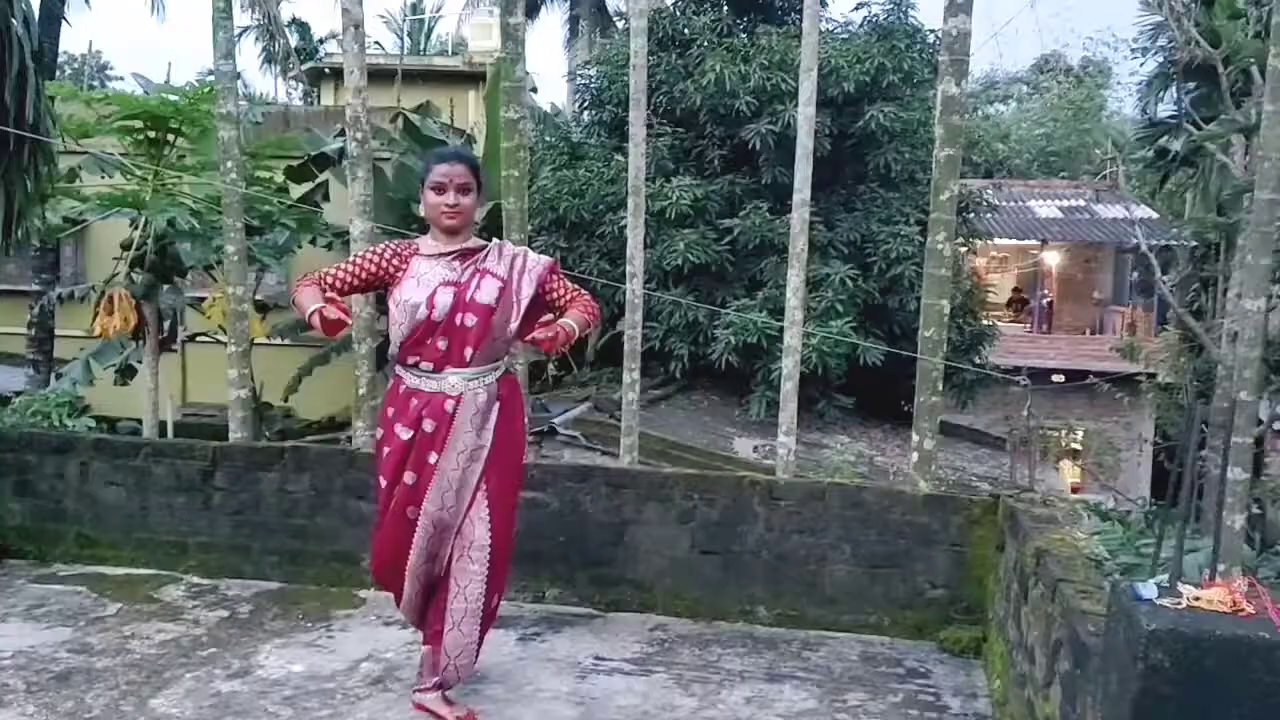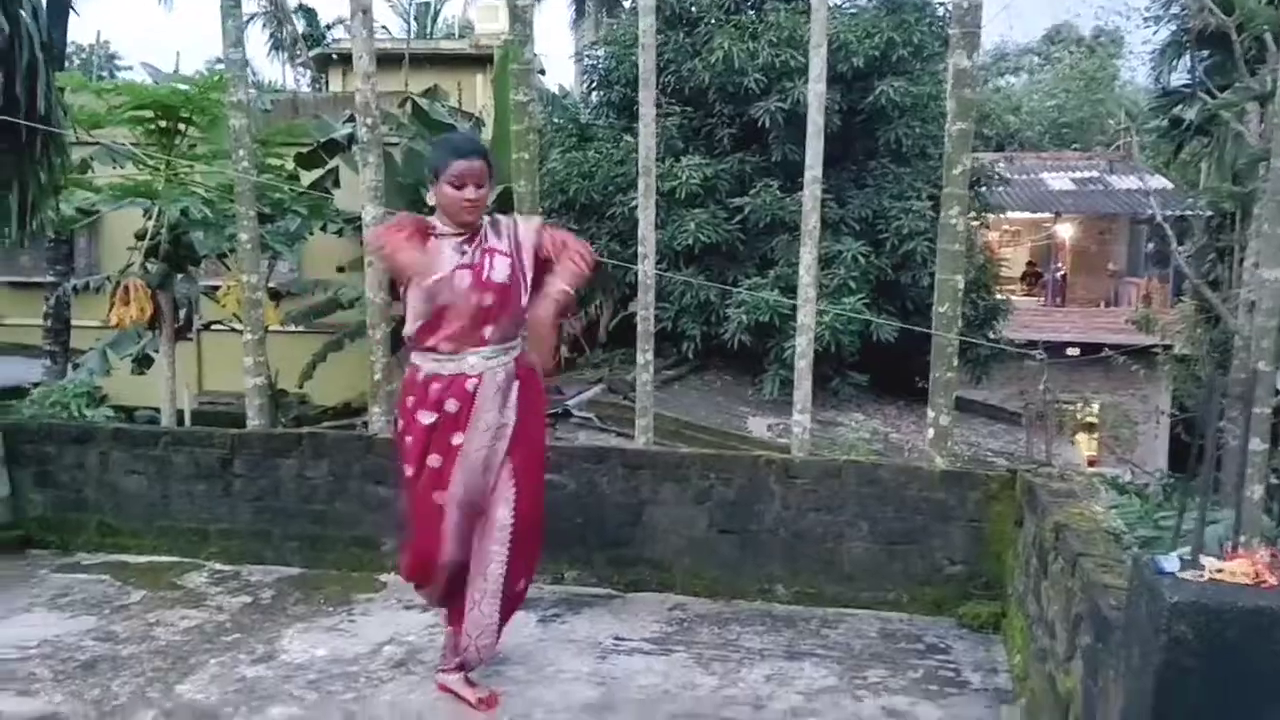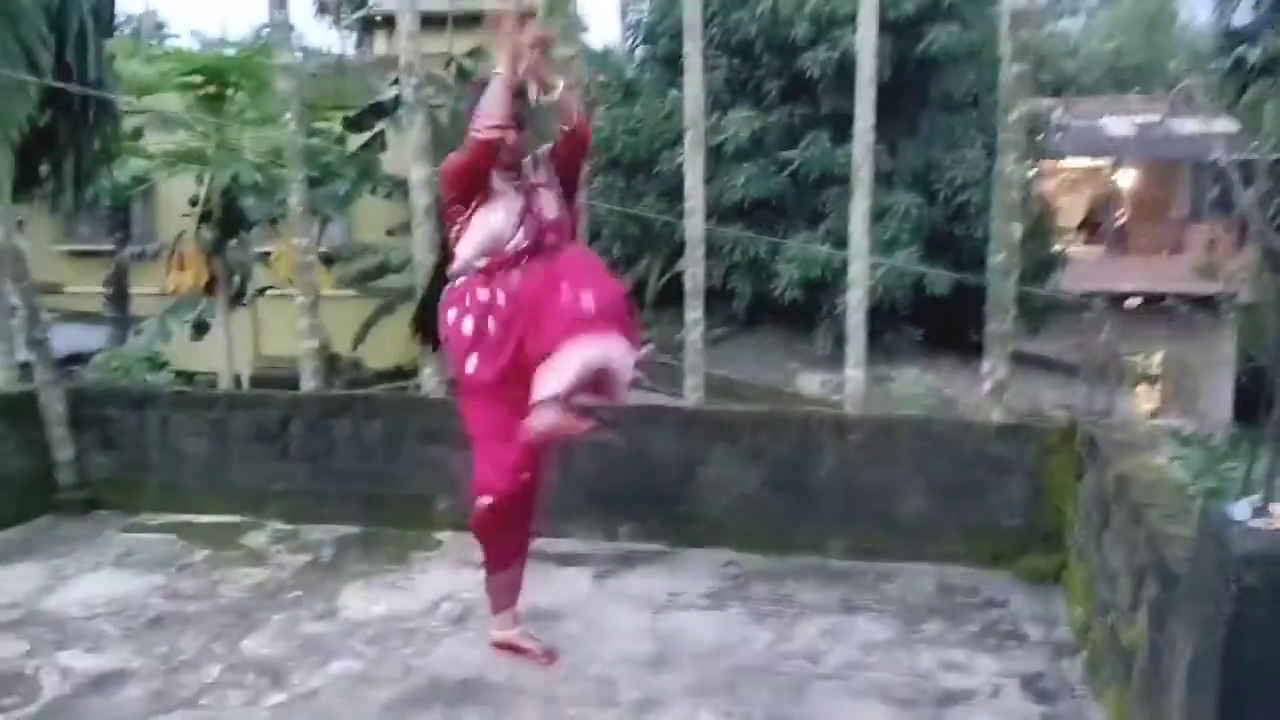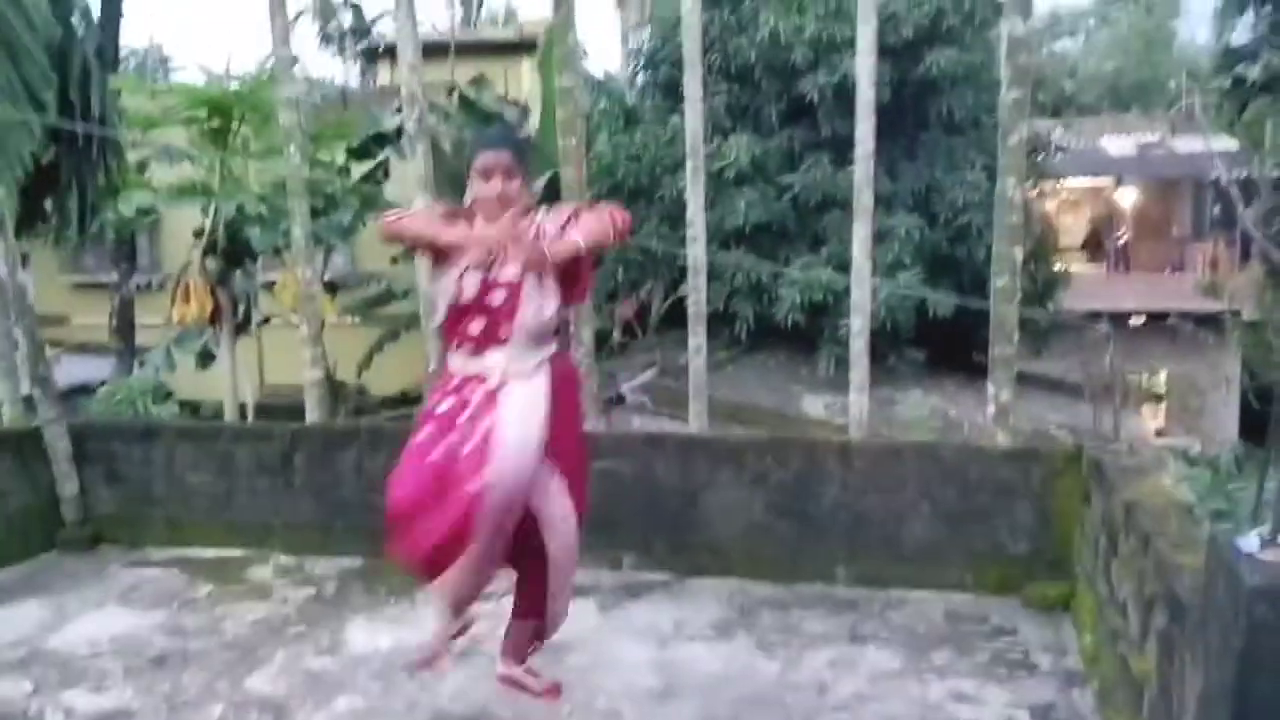
dt=0.4s
person 1, frame 1
left shoulder: (513, 263)
right shoulder: (397, 258)
left elbow: (582, 303)
right elbow: (311, 284)
left wrist: (565, 327)
right wrist: (318, 310)
left hip: (483, 419)
right hip: (415, 416)
left knee: (473, 544)
right knee: (410, 536)
person 1, frame 2
left shoulder: (516, 233)
right shoulder: (417, 236)
left elbow: (576, 252)
right elbow: (385, 240)
left wrist: (549, 304)
right wrist: (440, 292)
left hip: (506, 394)
right hip: (436, 396)
left knee: (499, 527)
right knee: (441, 520)
left ankle: (456, 662)
right ankle: (446, 610)
person 1, frame 3
left shoulder: (551, 173)
right shoulder: (462, 175)
left elbow: (578, 130)
right elbow: (484, 141)
left wrist: (541, 65)
right wrist: (506, 62)
left hip: (535, 330)
right hip: (482, 318)
left knee: (514, 472)
right knee: (569, 307)
left ankle: (504, 621)
person 1, frame 4
left shoulder: (549, 225)
right shoulder: (457, 228)
left elbow: (614, 221)
right elbow: (398, 223)
left wrist: (561, 247)
right wrist: (473, 236)
left hip: (534, 392)
right hip: (466, 391)
left knee: (546, 534)
right knee: (419, 495)
left ankle: (516, 657)
right ankle: (454, 604)
